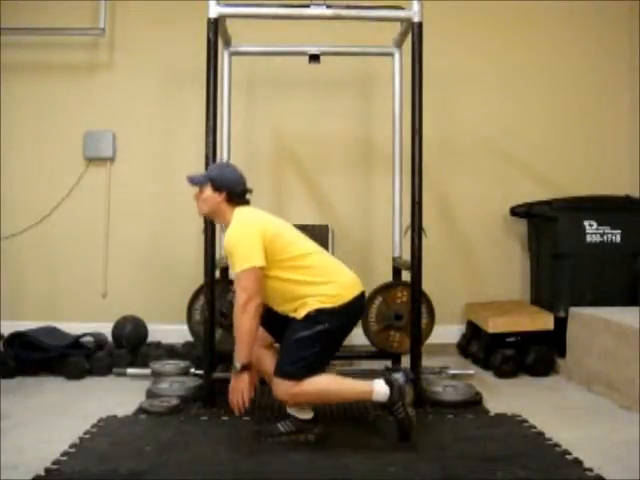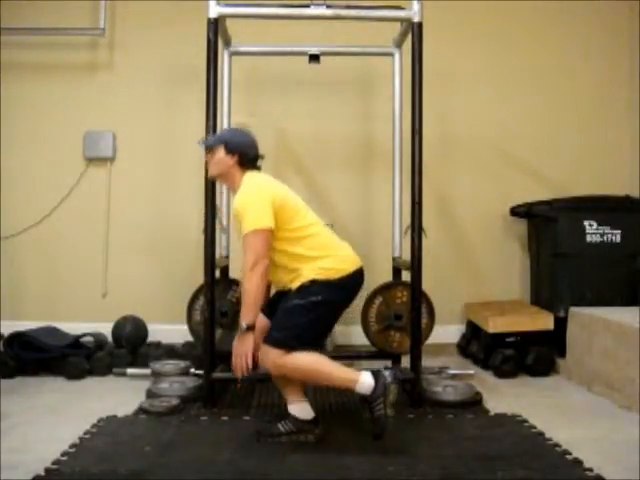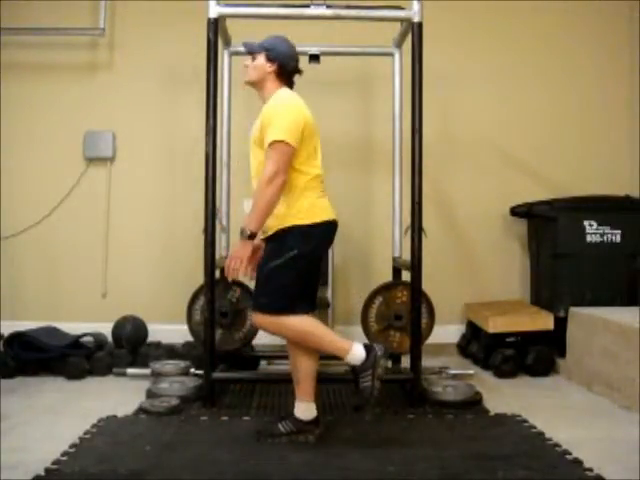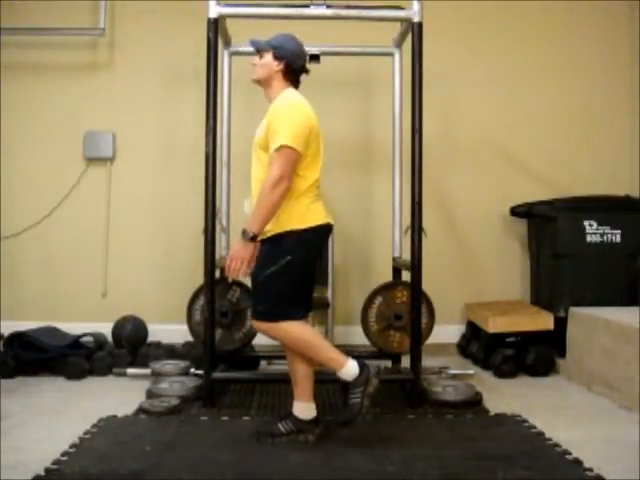
dt=0.5s
person 1, frame 1
left shoulder: (241, 231)
right shoulder: (248, 221)
left elbow: (247, 304)
right elbow: (256, 299)
left wrist: (240, 369)
right wrist: (247, 362)
left hip: (333, 300)
right hip: (321, 295)
left knee: (287, 387)
right knee: (253, 339)
left ankle: (386, 389)
right ankle: (302, 417)
person 1, frame 2
left shoulder: (251, 193)
right shoulder: (256, 188)
left elbow: (256, 266)
right elbow: (264, 265)
left wrist: (246, 330)
right wrist: (254, 326)
left hip: (330, 275)
right hip: (321, 272)
left knee: (274, 354)
right knee: (269, 344)
left ankle: (368, 385)
right ankle: (302, 417)
person 1, frame 3
left shoulder: (282, 106)
right shoulder: (279, 107)
left elbow: (274, 177)
left wrist: (246, 235)
right wrist: (261, 238)
left hip: (301, 225)
right hip: (301, 225)
left knee: (267, 315)
right knee: (290, 319)
left ankle: (360, 354)
right ankle: (305, 416)
person 1, frame 4
left shoulder: (288, 108)
right shoulder: (283, 109)
left elbow: (278, 180)
left wrist: (247, 236)
right wrist: (257, 239)
left hip: (294, 231)
right hip: (293, 229)
left knee: (270, 319)
right knee: (288, 322)
left ankle: (354, 372)
right ankle: (304, 416)
